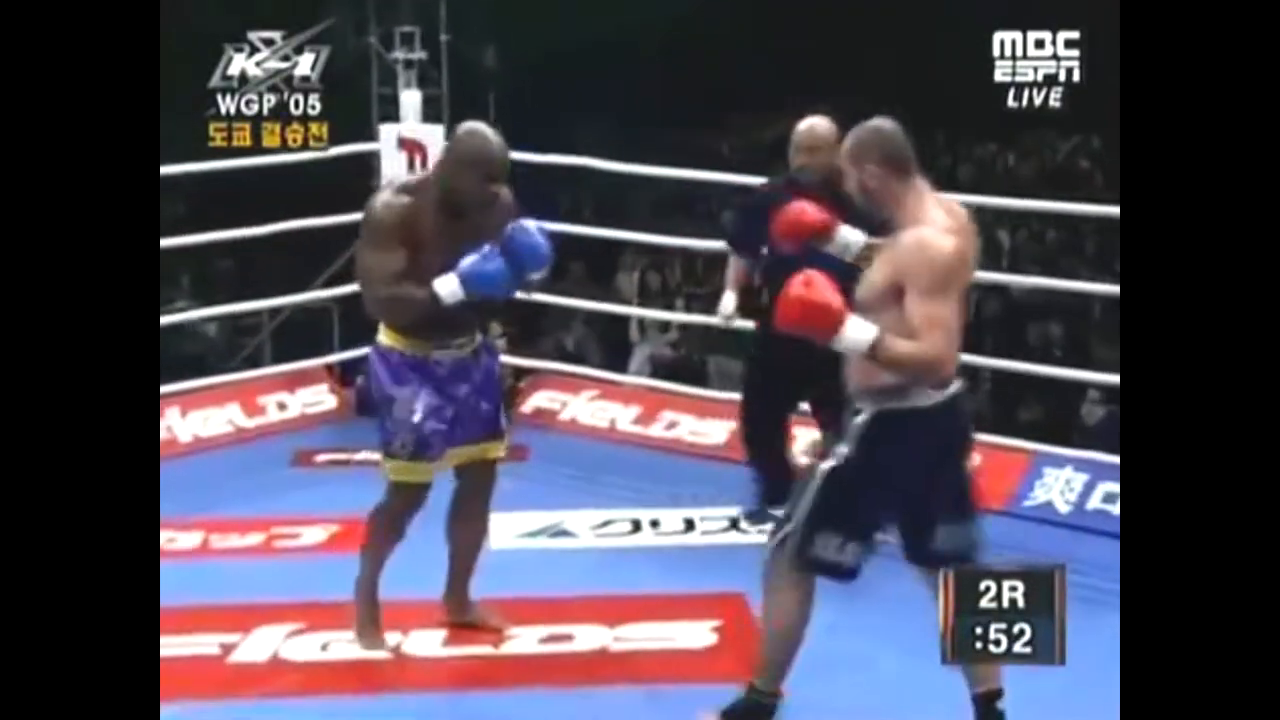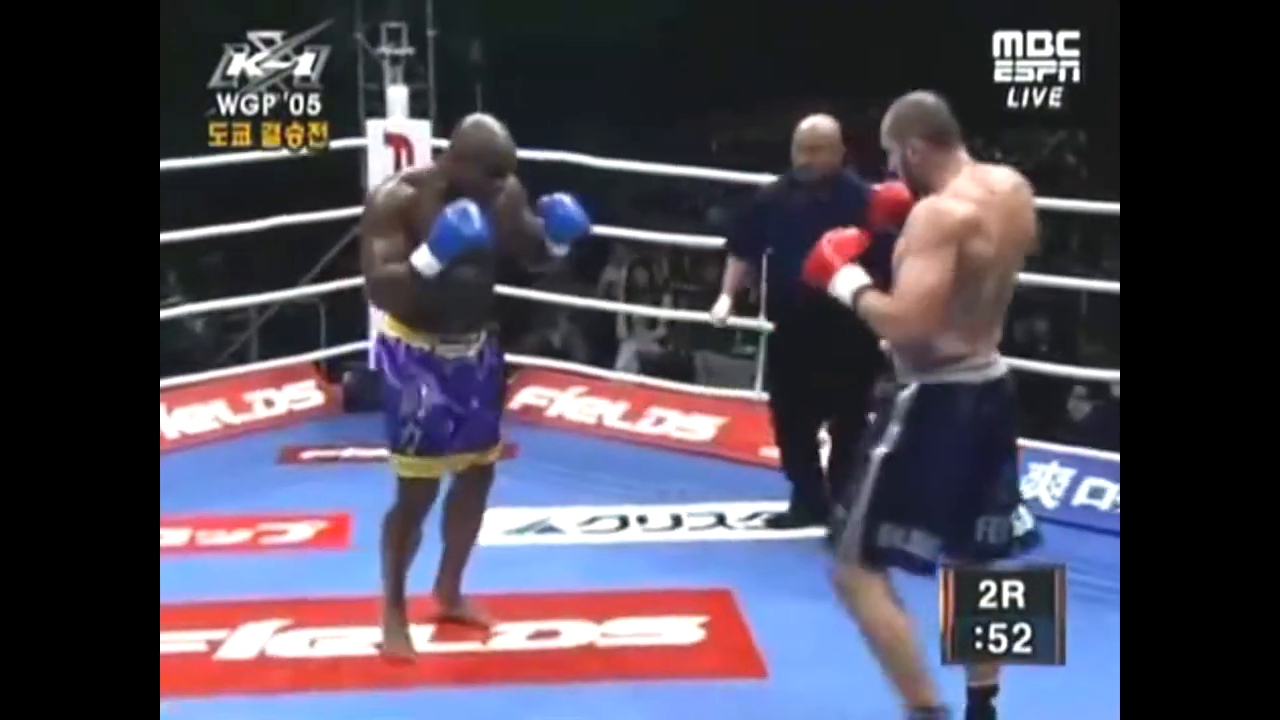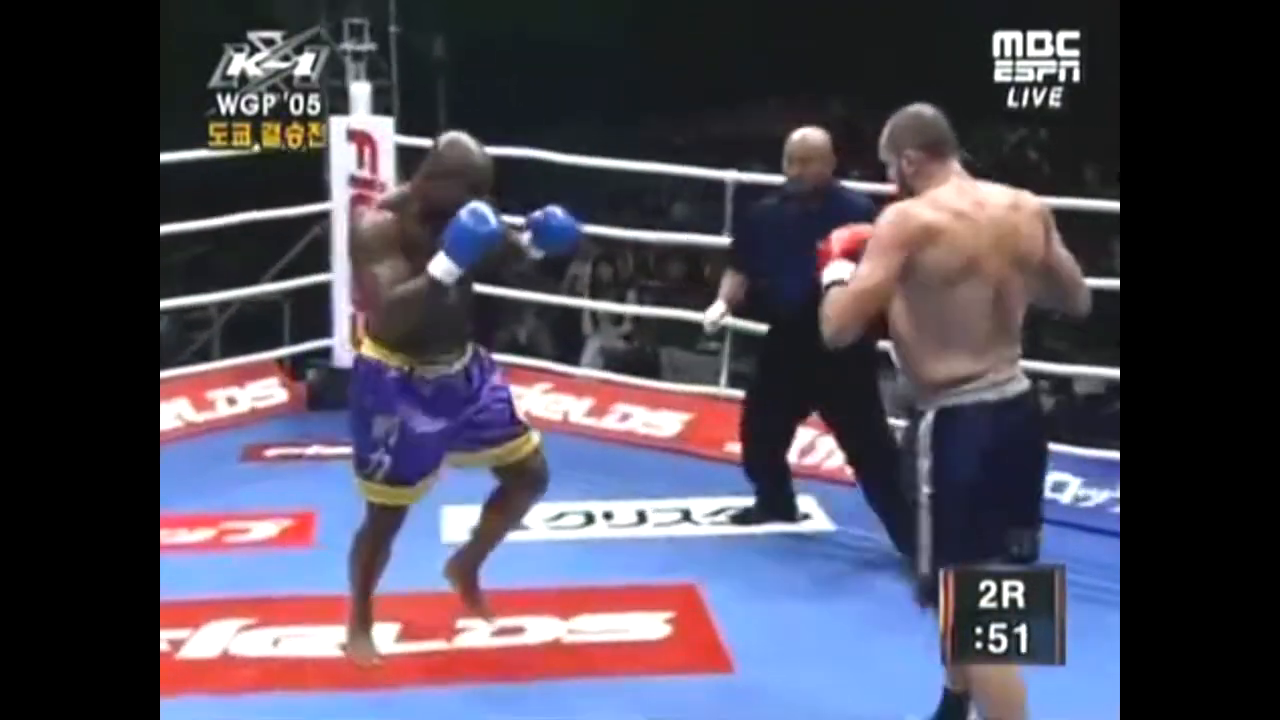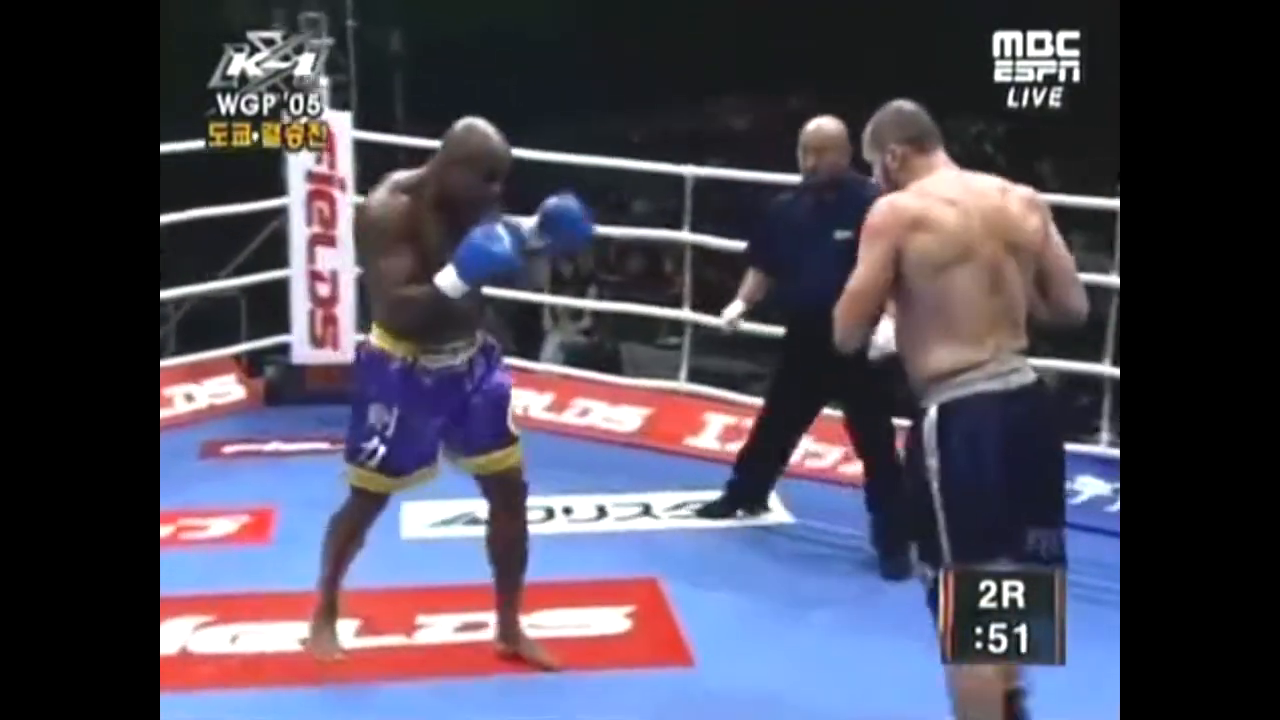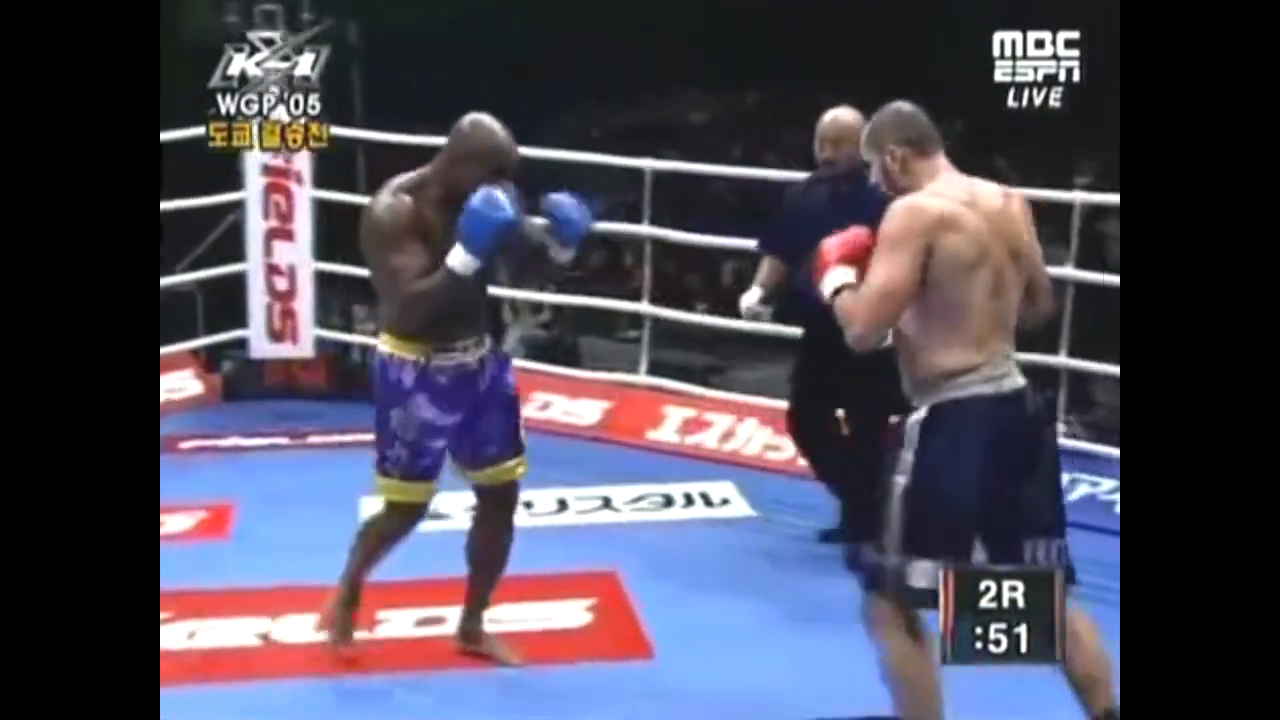
dt=0.2s
person 1, frame 1
left shoulder: (930, 246)
right shoulder: (948, 212)
left elbow: (936, 360)
left wrist: (847, 331)
right wrist: (836, 239)
left hip: (890, 427)
right hip: (938, 415)
left knee: (790, 564)
right knee: (954, 572)
person 1, frame 2
left shoulder: (946, 213)
right shoulder: (1012, 186)
left elbow: (905, 324)
left wrist: (845, 278)
left hip: (934, 406)
right hip: (991, 392)
left knee: (857, 569)
right knee: (980, 566)
person 1, frame 3
left shoulder: (909, 221)
right shoulder: (1029, 211)
left elbow: (837, 329)
right elbow: (1077, 302)
left wrist: (837, 269)
left hip: (953, 426)
right hip: (1016, 411)
person 1, frame 4
left shoulder: (897, 213)
right shoulder: (1023, 202)
left elbow: (847, 335)
right elbow: (1072, 307)
left wrist: (871, 276)
left hip: (958, 419)
right hip: (1027, 401)
person 1, frame 5
left shoulder: (914, 213)
right shoulder: (1010, 206)
left elbow: (864, 328)
left wrist: (835, 276)
left hip: (953, 422)
right hip: (1015, 408)
left knee: (887, 604)
person 2, frame 1
left shoulder: (497, 204)
right shoulder: (394, 209)
left elbow: (514, 275)
right elbow: (379, 301)
left wrist: (532, 263)
right wrist: (453, 287)
left hip: (470, 354)
right hip: (410, 360)
left knee: (479, 478)
right knee: (408, 491)
left ankle: (458, 597)
right ankle: (367, 593)
person 2, frame 2
left shoulder: (503, 195)
right shoulder: (397, 198)
left elbow: (533, 250)
right elbow: (379, 290)
left wrist: (557, 235)
right wrist: (433, 255)
left hip: (474, 351)
right hip: (415, 355)
left knee: (477, 477)
right knee: (416, 488)
left ankle: (448, 590)
right ankle: (393, 612)
person 2, frame 3
left shoulder: (469, 211)
right shoulder: (379, 226)
left elbow: (500, 242)
right elbow: (392, 313)
left wrist: (535, 238)
right wrist: (446, 264)
left hip: (463, 367)
right hip: (398, 379)
left knee: (530, 472)
right knee: (386, 514)
left ankle: (466, 565)
right ankle: (359, 621)
person 2, frame 4
left shoulder: (475, 197)
right shoulder: (389, 209)
left elbow: (506, 238)
right elbow: (395, 307)
left wrist: (546, 232)
right wrist: (457, 277)
left hip: (471, 360)
right hip: (402, 368)
left knee: (510, 491)
right knee: (368, 497)
left ankle: (509, 630)
right ankle: (325, 611)
person 2, frame 5
left shoulder: (494, 198)
right shoulder: (395, 209)
left elbow: (531, 245)
right elbow: (410, 305)
left wrist: (561, 239)
right wrist: (466, 254)
left hip: (478, 362)
right hip: (413, 369)
left knee: (501, 498)
right knee: (406, 509)
left ankle: (472, 626)
right ankle: (348, 596)
person 3, frame 1
left shoulder: (855, 203)
right shoulder: (771, 196)
right elbow: (744, 247)
right wrist: (731, 291)
left knee: (837, 425)
right knee: (760, 410)
right ankle: (774, 489)
person 3, frame 2
left shoulder: (865, 200)
right shoulder: (774, 199)
left elbow: (889, 262)
right elbow: (744, 249)
right wrist: (727, 294)
left hip: (846, 332)
right hip: (794, 329)
left knee: (846, 425)
right knee: (791, 421)
right ankle: (812, 502)
person 3, frame 3
left shoulder: (855, 212)
right shoulder: (767, 213)
right elbow: (741, 266)
right wrist: (723, 303)
left hip: (843, 347)
right hip: (786, 341)
left knee: (868, 443)
right knee: (760, 424)
left ankle: (907, 532)
right ankle: (774, 500)
person 3, frame 4
left shoulder: (871, 204)
right shoulder: (787, 208)
right elbow: (766, 265)
right wrist: (743, 301)
right hip: (806, 338)
left knee: (874, 441)
right knee: (775, 423)
left ankle: (892, 540)
right ankle: (744, 498)
person 3, frame 5
left shoulder: (882, 197)
right shoulder: (804, 196)
right elbow: (778, 252)
right wrist: (760, 289)
right hip: (823, 330)
left knee: (868, 436)
right knee: (807, 422)
left ankle: (869, 524)
right ankle: (860, 512)
